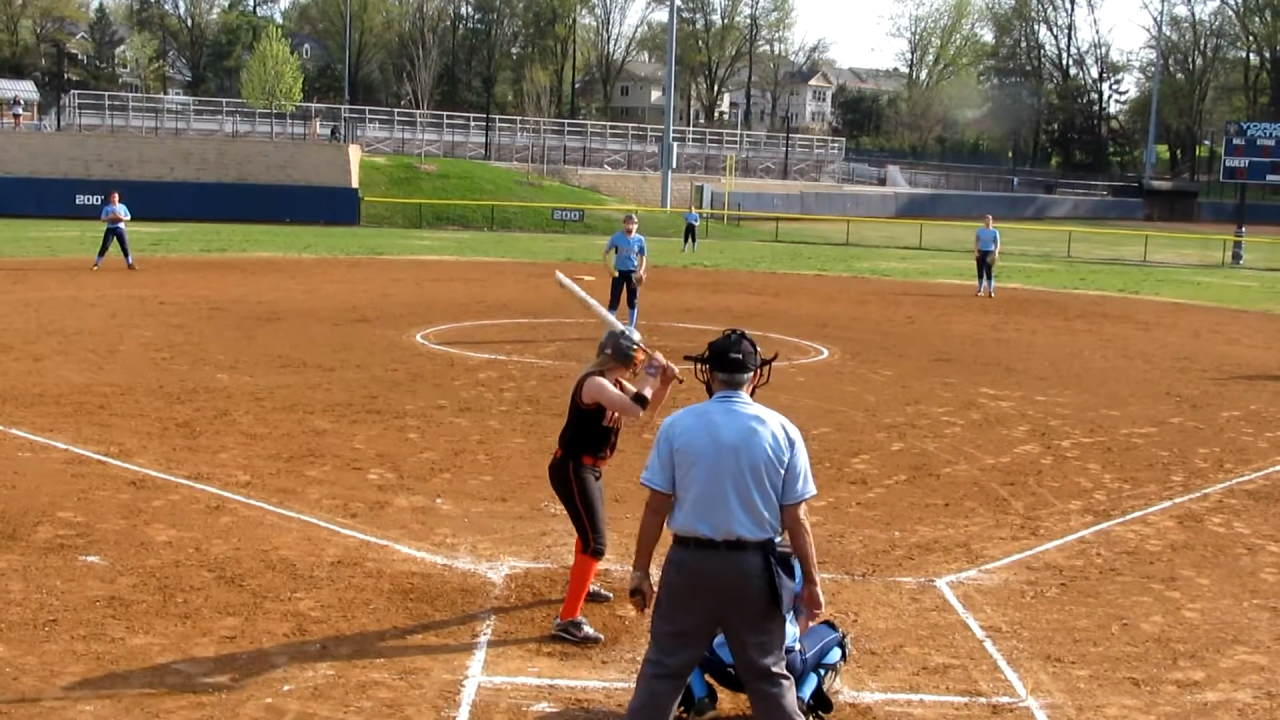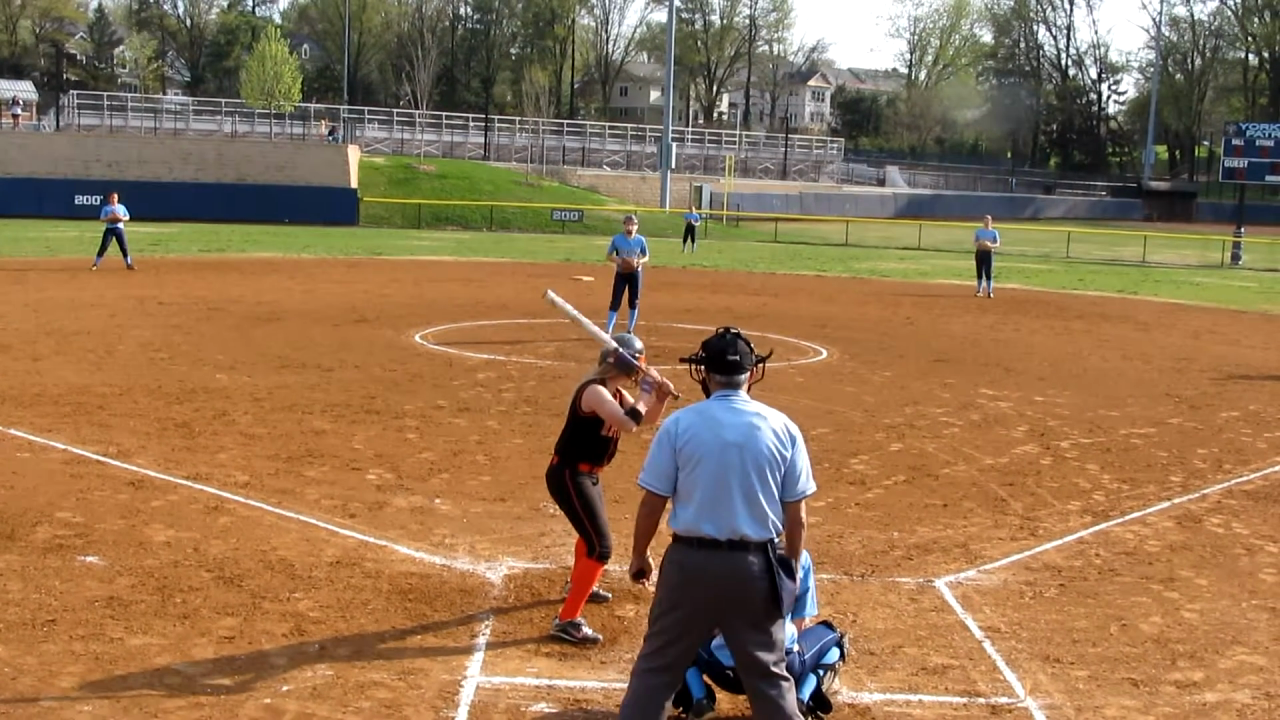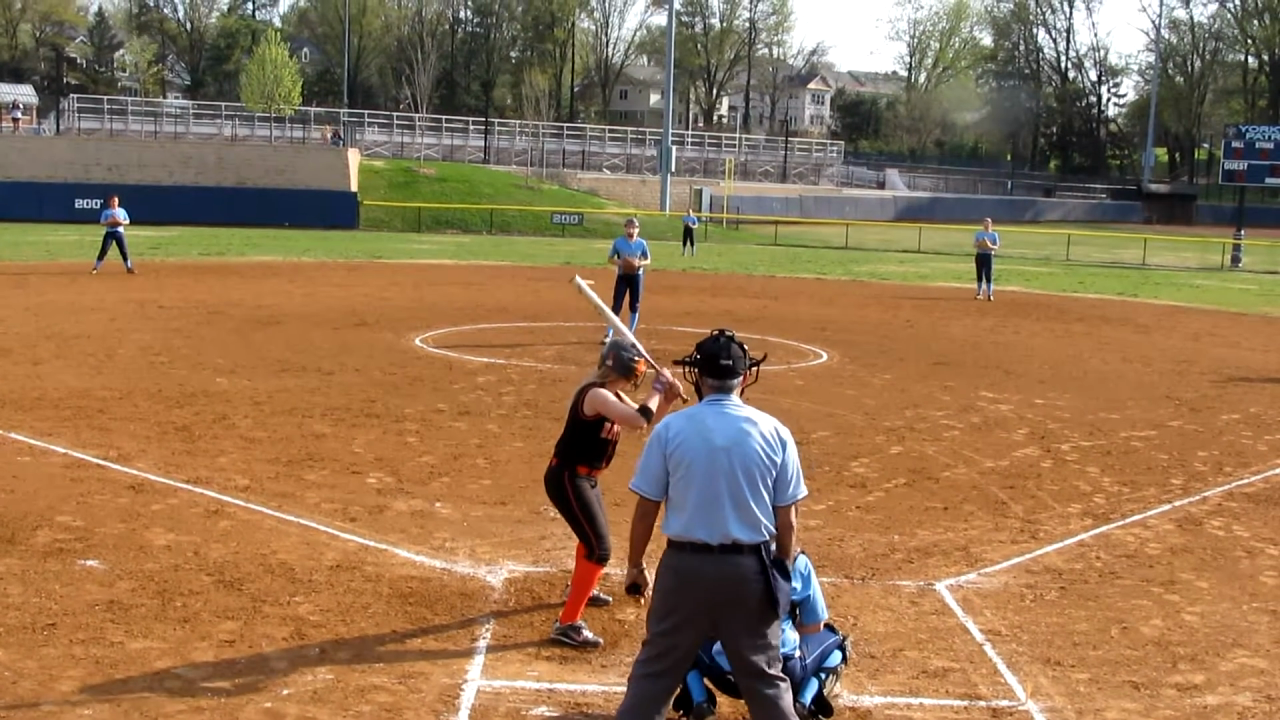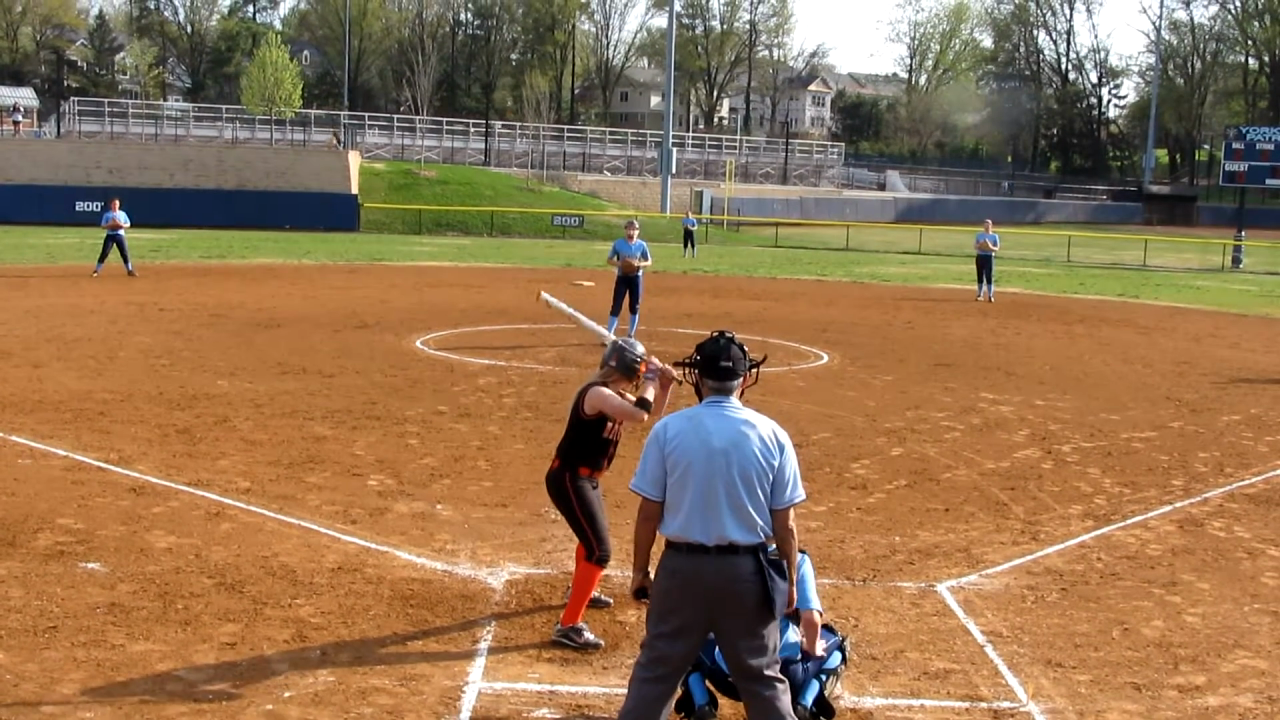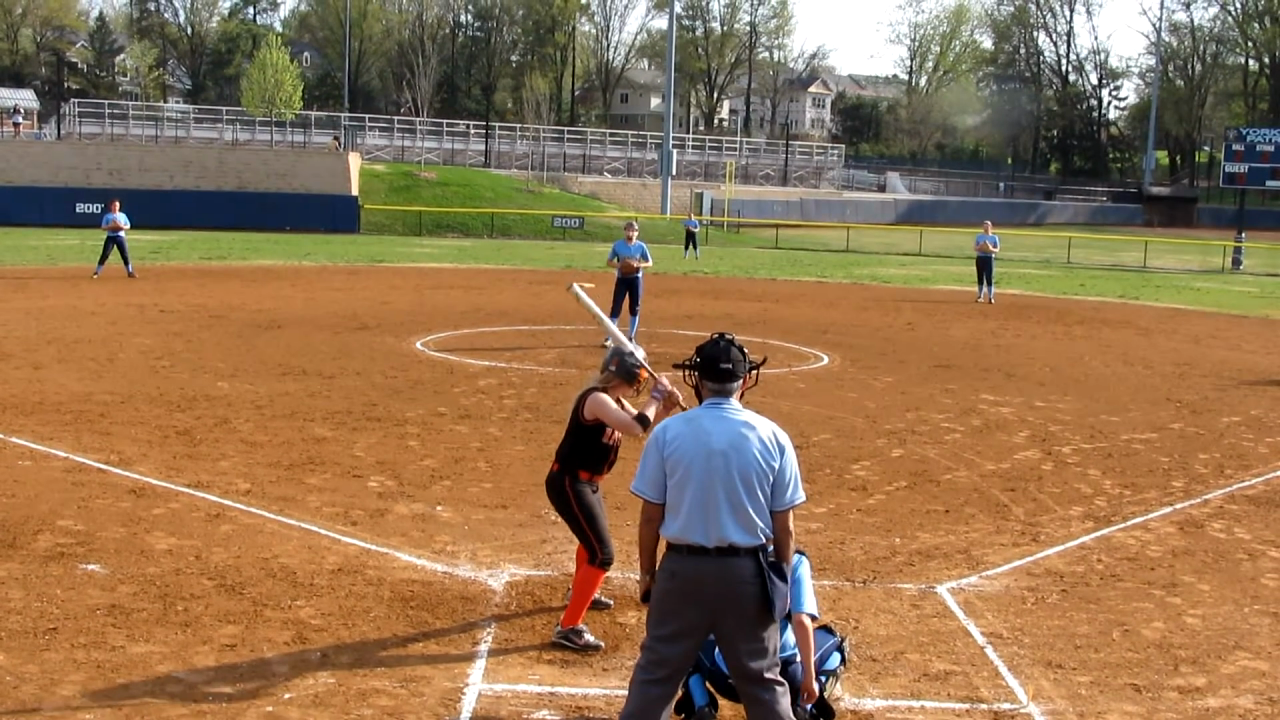
dt=0.5s
person 1, frame 1
left shoulder: (678, 424)
right shoulder: (782, 430)
left elbow: (658, 506)
right elbow: (794, 517)
left wrist: (640, 571)
right wrist: (811, 580)
left hip: (690, 562)
right hip: (753, 564)
left knee: (663, 667)
right knee: (766, 672)
person 1, frame 2
left shoulder: (679, 423)
right shoulder: (781, 428)
left elbow: (652, 504)
right elbow: (795, 515)
left wrist: (639, 555)
right wrist: (788, 562)
left hip: (690, 560)
right hip: (754, 564)
left knee: (658, 664)
right knee: (767, 674)
person 1, frame 3
left shoulder: (670, 429)
right shoulder: (774, 432)
left elbow: (646, 509)
right elbow: (786, 520)
left wrist: (635, 566)
right wrist: (781, 570)
left hip: (685, 564)
right hip: (749, 567)
left knee: (656, 668)
right knee: (764, 675)
person 1, frame 4
left shoulder: (668, 429)
right shoulder: (772, 434)
left elbow: (649, 513)
right elbow: (784, 524)
left wrist: (640, 570)
right wrist: (788, 578)
left hip: (682, 565)
right hip: (746, 569)
left knee: (656, 669)
right knee: (761, 675)
person 1, frame 5
left shoulder: (668, 432)
right shoulder: (772, 436)
left elbow: (651, 517)
right elbow: (783, 527)
left wrist: (647, 573)
right wrist: (782, 580)
left hip: (682, 568)
right hip: (747, 571)
left knee: (656, 670)
right knee: (761, 678)
person 2, frame 1
left shoulder: (614, 384)
right shoulder: (595, 383)
left elbow: (649, 405)
right elbow: (635, 409)
left wrist: (663, 380)
right wrist: (650, 374)
left hip: (588, 468)
right hip: (572, 469)
left knee: (590, 530)
right knee: (594, 543)
left ankle: (581, 585)
right ankle: (568, 619)
person 2, frame 2
left shoulder: (613, 392)
right shoulder: (595, 392)
left elbow: (647, 418)
right elbow: (629, 424)
left wrist: (659, 395)
right wrist: (646, 388)
left hip: (585, 474)
right hip: (569, 476)
left knee: (593, 531)
right knee: (600, 546)
left ankle: (579, 586)
right ankle: (567, 620)
person 2, frame 3
left shoulder: (611, 395)
right shoulder: (597, 395)
left elbow: (647, 418)
right elbow: (639, 422)
left wrist: (667, 397)
right wrist: (658, 388)
left hip: (584, 477)
right hip: (568, 478)
left knee: (593, 535)
right knee: (599, 549)
left ankle: (580, 589)
right ankle: (568, 623)
person 2, frame 4
left shoulder: (612, 394)
right shoulder: (597, 394)
left elbow: (650, 411)
right elbow: (640, 415)
left wrist: (664, 386)
right wrist: (651, 377)
left hip: (585, 478)
right hip: (569, 480)
left knee: (592, 536)
right knee: (599, 551)
left ankle: (581, 591)
right ankle: (569, 625)
person 2, frame 5
left shoulder: (612, 400)
right shoulder: (597, 399)
left elbow: (642, 426)
right elbow: (635, 429)
left wrist: (665, 406)
right wrist: (656, 395)
left hip: (585, 481)
right hip: (569, 483)
left knee: (593, 539)
right knee: (602, 554)
left ankle: (581, 592)
right ankle: (568, 627)
